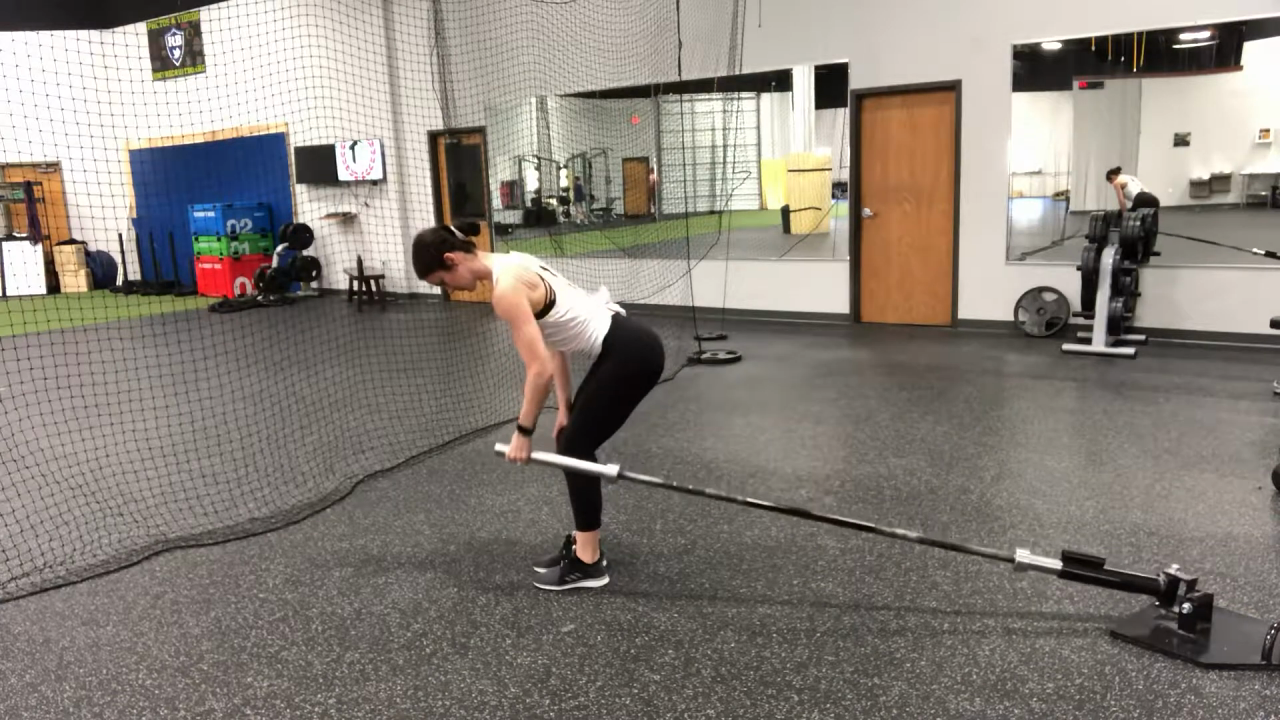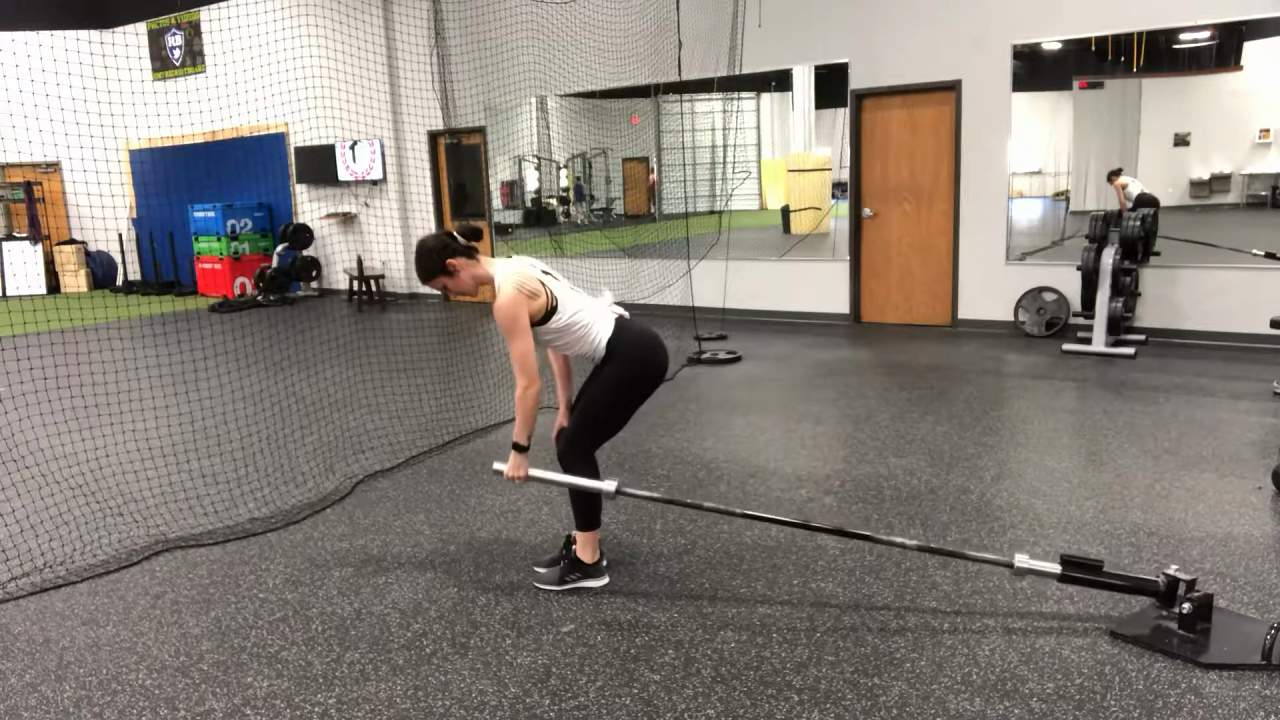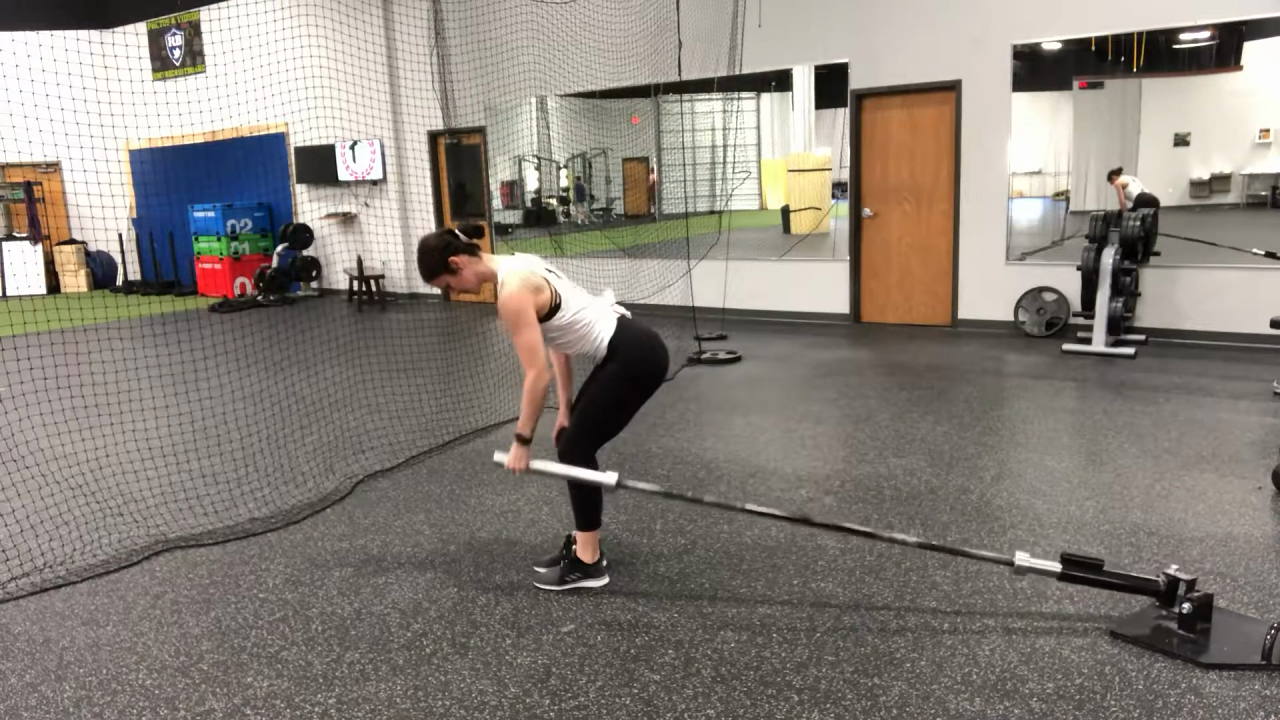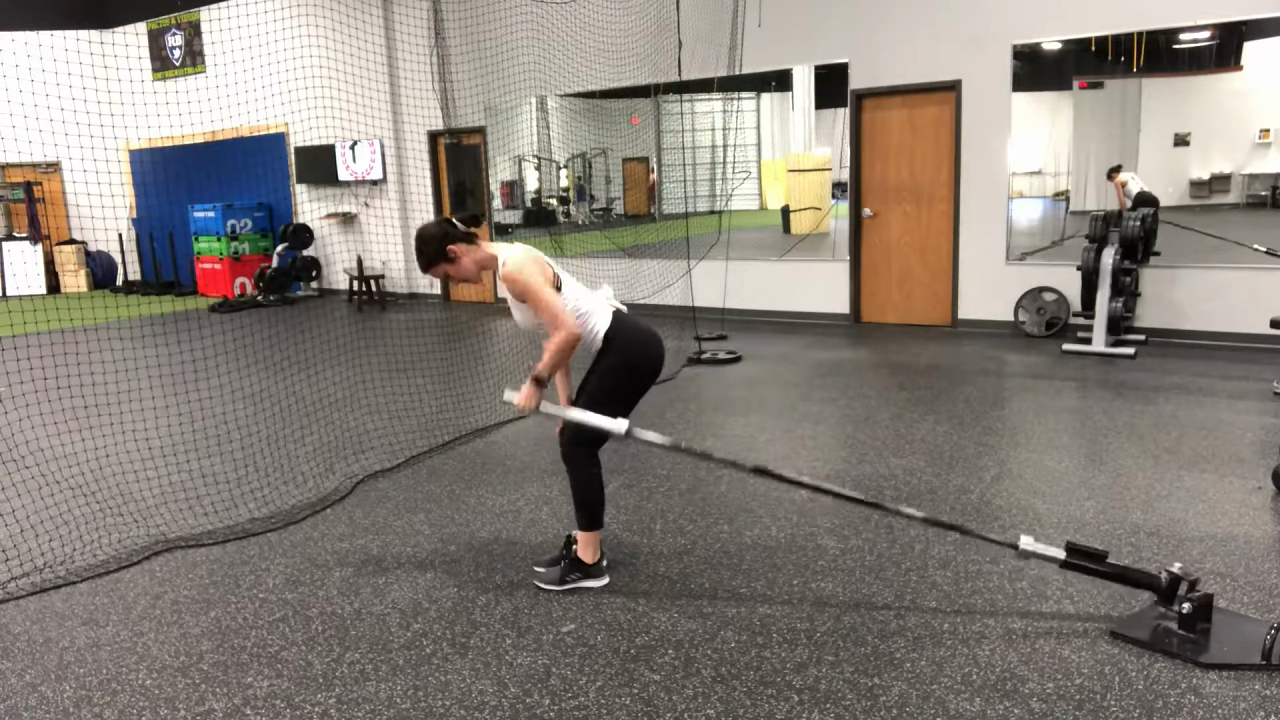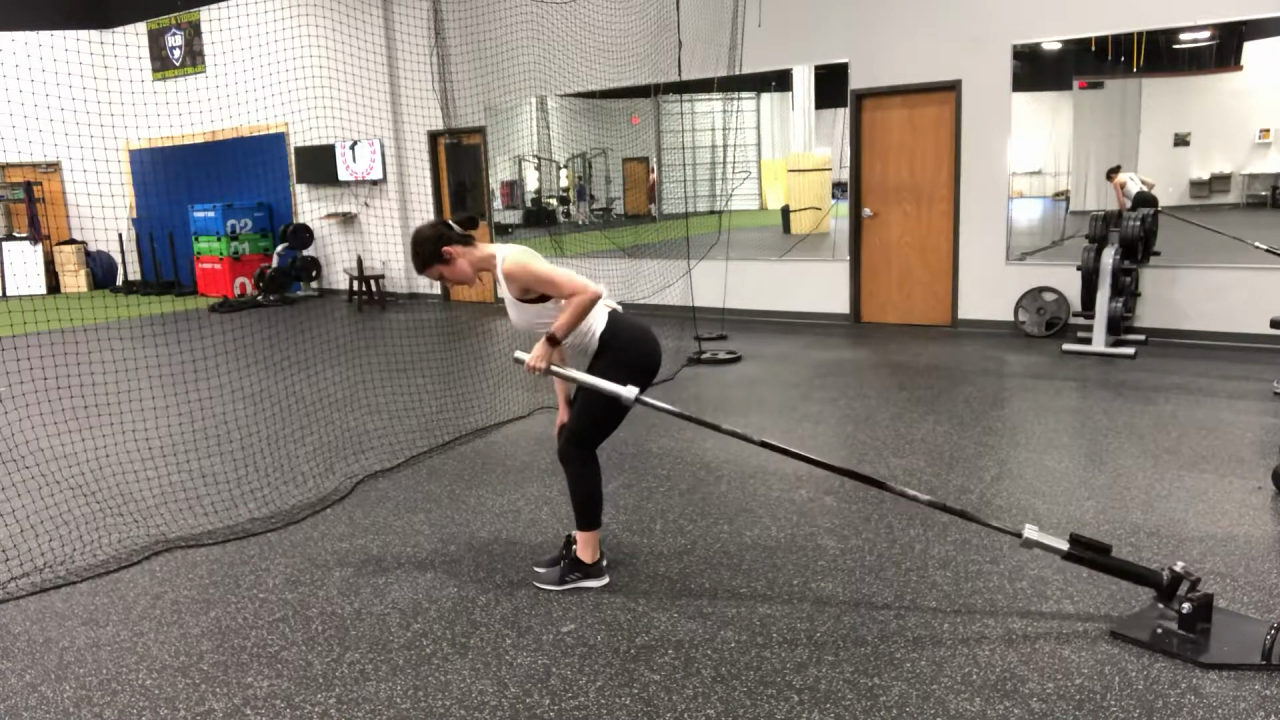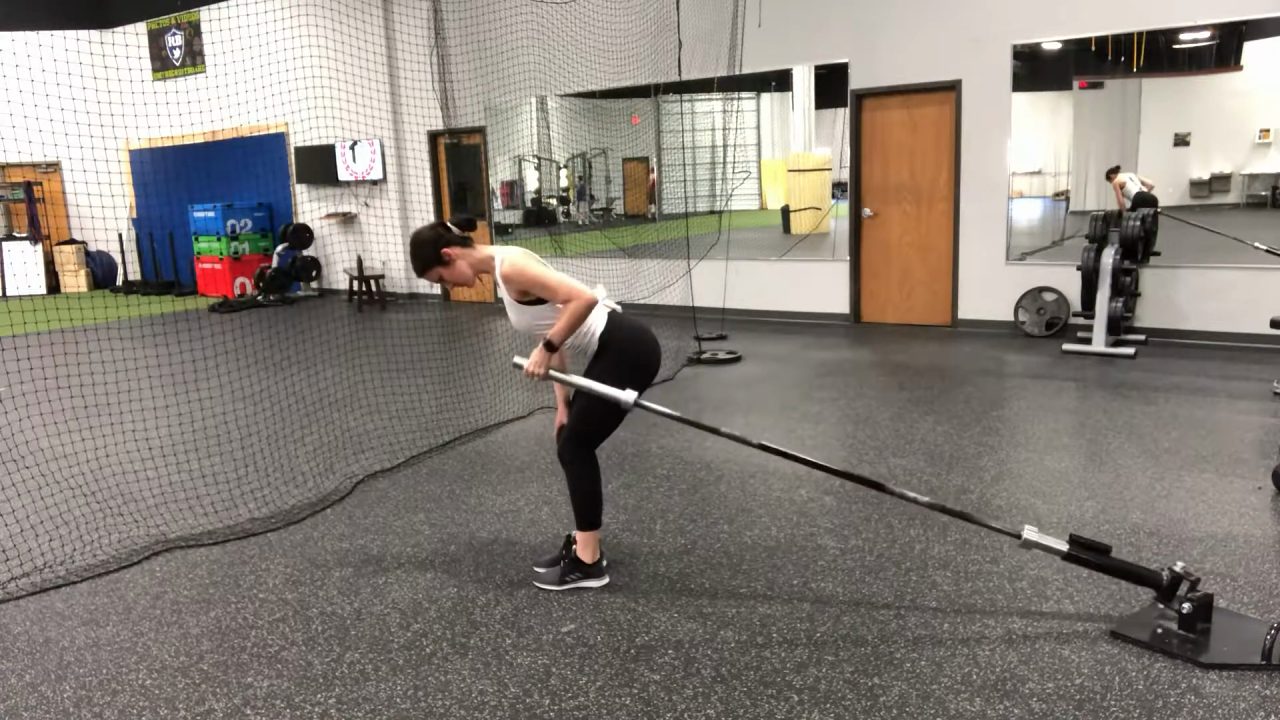
dt=0.2s
person 1, frame 1
left shoulder: (507, 289)
right shoulder: (512, 266)
left elbow: (541, 370)
left wrist: (523, 433)
right wrist: (565, 407)
left hip: (632, 354)
right hip: (622, 347)
left knee: (576, 449)
right knee: (571, 444)
left ankle: (588, 562)
right ankle: (583, 544)
person 1, frame 2
left shoulder: (508, 297)
right shoulder: (516, 269)
left elbow: (529, 384)
left wrist: (519, 451)
right wrist: (565, 409)
left hip: (635, 357)
right hip: (624, 349)
left knee: (575, 449)
right knee: (572, 443)
left ankle: (588, 562)
right ankle: (583, 544)
person 1, frame 3
left shoulder: (512, 292)
right shoulder: (517, 267)
left elbow: (538, 376)
left wrist: (521, 441)
right wrist: (566, 408)
left hip: (636, 357)
right hip: (623, 350)
left knee: (575, 449)
right knee: (572, 443)
left ankle: (588, 562)
right ankle: (582, 545)
person 1, frame 4
left shoulder: (514, 268)
right shoulder: (513, 260)
left elbow: (568, 332)
right elbow: (558, 332)
left wrist: (535, 383)
right wrist: (566, 402)
left hip: (631, 350)
right hip: (619, 346)
left knee: (579, 447)
right knee: (574, 441)
left ankle: (588, 563)
right ankle: (584, 543)
person 1, frame 5
left shoulder: (512, 265)
right shoulder: (505, 266)
left elbow: (588, 294)
right elbow: (554, 321)
left wrist: (547, 345)
right wrist: (564, 402)
left hip: (628, 350)
right hip: (615, 347)
left knee: (575, 447)
right knee: (572, 442)
left ankle: (588, 563)
right ankle: (582, 543)
person 1, frame 6
left shoulder: (510, 267)
right shoulder: (504, 269)
left elbow: (584, 298)
right elbow: (553, 324)
left wrist: (544, 350)
right wrist: (563, 404)
left hip: (627, 350)
right hip: (614, 348)
left knee: (575, 448)
right knee: (571, 442)
left ankle: (588, 562)
right ankle: (583, 544)
